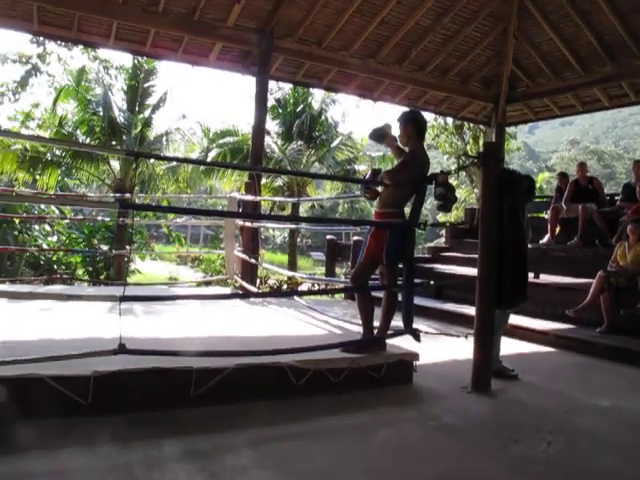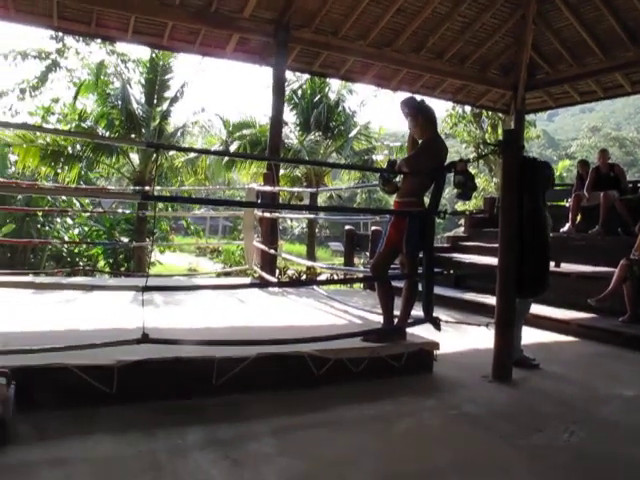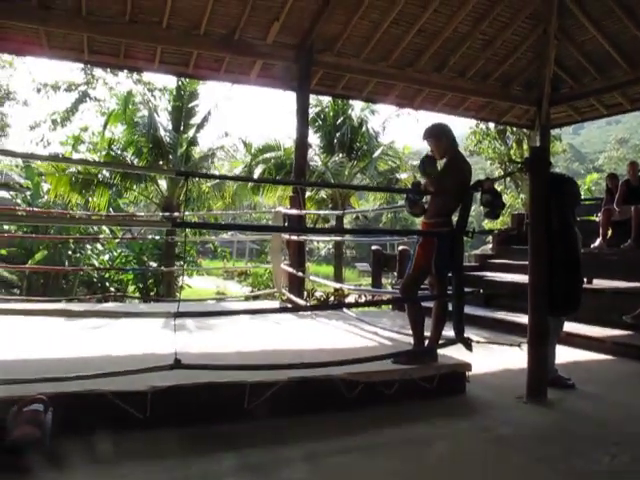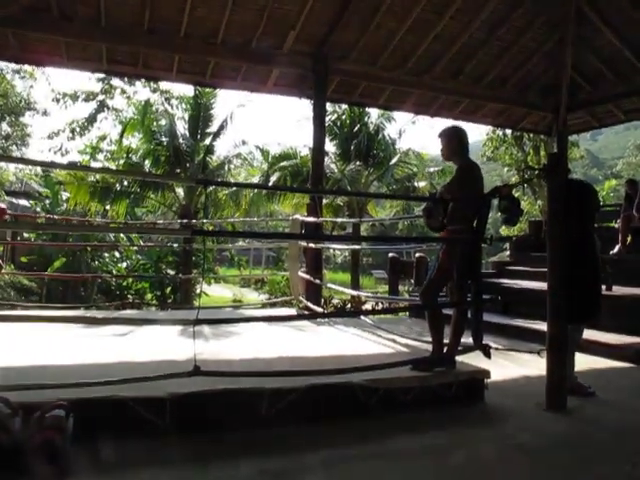
dt=1s
person 1, frame 1
left shoulder: (416, 155)
right shoulder: (417, 155)
left elbow: (392, 176)
left wrist: (380, 176)
right wrist: (391, 143)
left hip: (388, 223)
right hip: (393, 223)
left knee: (358, 278)
right knee: (389, 281)
left ankle: (369, 338)
right ankle: (379, 338)
person 1, frame 2
left shoulder: (431, 143)
right shoulder: (435, 145)
left elbow: (409, 163)
right elbow: (414, 164)
left wrist: (398, 165)
left hip: (407, 212)
right hip: (414, 212)
left knee: (379, 267)
right knee: (410, 271)
left ankle: (389, 327)
right ankle: (399, 327)
person 1, frame 3
left shoulder: (454, 162)
right shoulder: (460, 164)
left elbow: (433, 185)
left wrist: (424, 184)
right wrist: (424, 207)
left hip: (436, 233)
right hip: (443, 232)
left knee: (408, 288)
right knee: (439, 290)
left ankle: (420, 349)
right ankle: (431, 348)
person 1, frame 4
left shoulder: (465, 170)
right shoulder: (472, 169)
left elbow: (446, 193)
left wrist: (439, 195)
left hip: (457, 240)
right hip: (465, 240)
left knee: (428, 293)
right knee: (459, 297)
left ankle: (438, 354)
right ankle: (449, 355)
person 2, frame 1
left shoulder: (513, 210)
right shoulder: (510, 210)
left hip: (508, 267)
right hip: (507, 267)
left knee: (500, 311)
right knee: (501, 310)
left ankle: (492, 360)
right ankle: (492, 362)
person 2, frame 2
left shoulder: (531, 199)
right shoulder: (530, 199)
left hip: (527, 253)
right hip: (528, 253)
left knee: (521, 299)
right knee: (522, 299)
left ankle: (513, 350)
right ankle: (513, 352)
person 2, frame 3
left shoulder: (559, 219)
right shoulder: (559, 220)
right elbow: (564, 251)
left hip: (557, 276)
right hip: (558, 277)
left knee: (551, 325)
right knee: (552, 325)
left ankle: (549, 370)
right ankle: (549, 373)
person 2, frame 4
left shoulder: (565, 191)
right shoulder: (580, 190)
left hip: (574, 262)
right hip: (579, 264)
left knee: (572, 319)
right knee: (575, 319)
left ankle: (567, 375)
right ankle: (567, 377)
